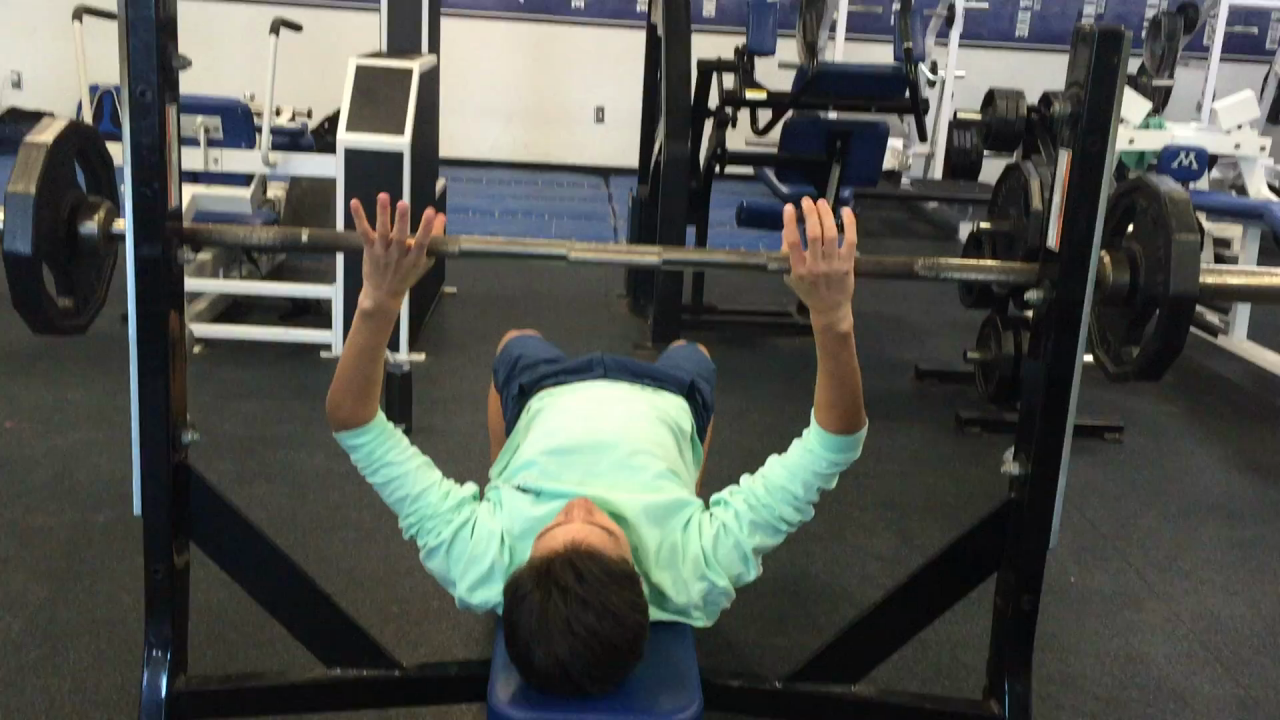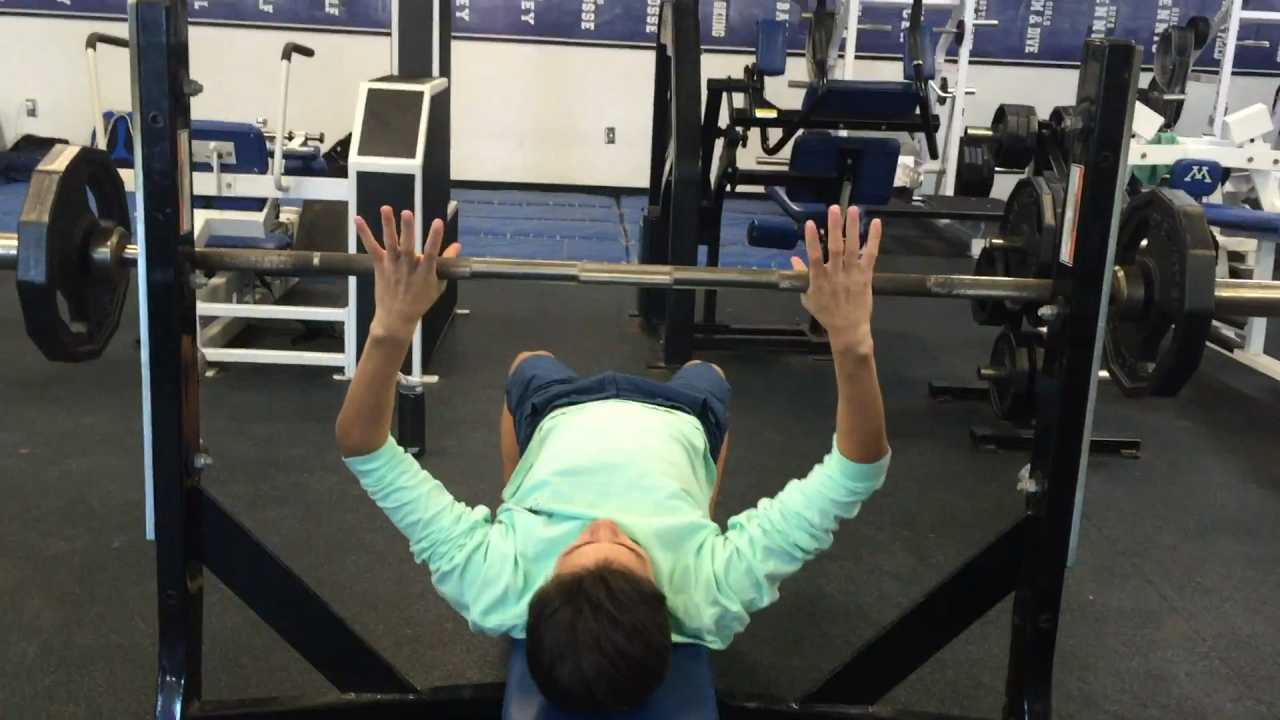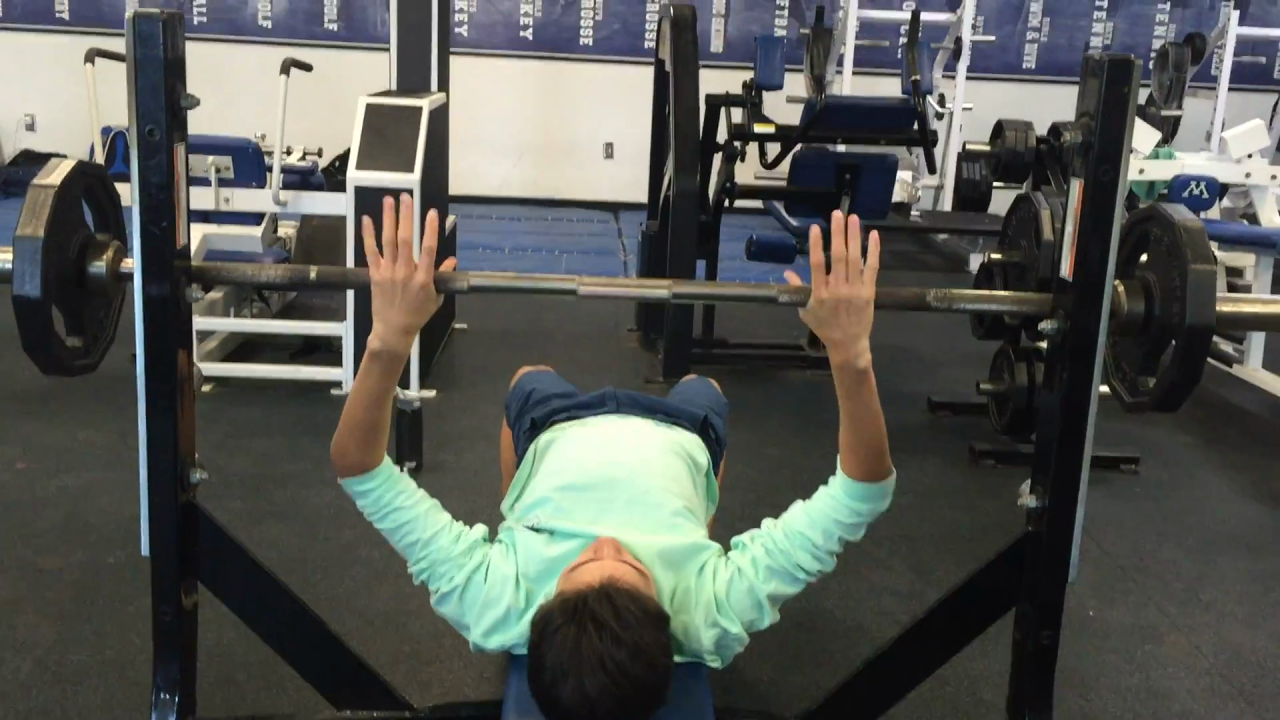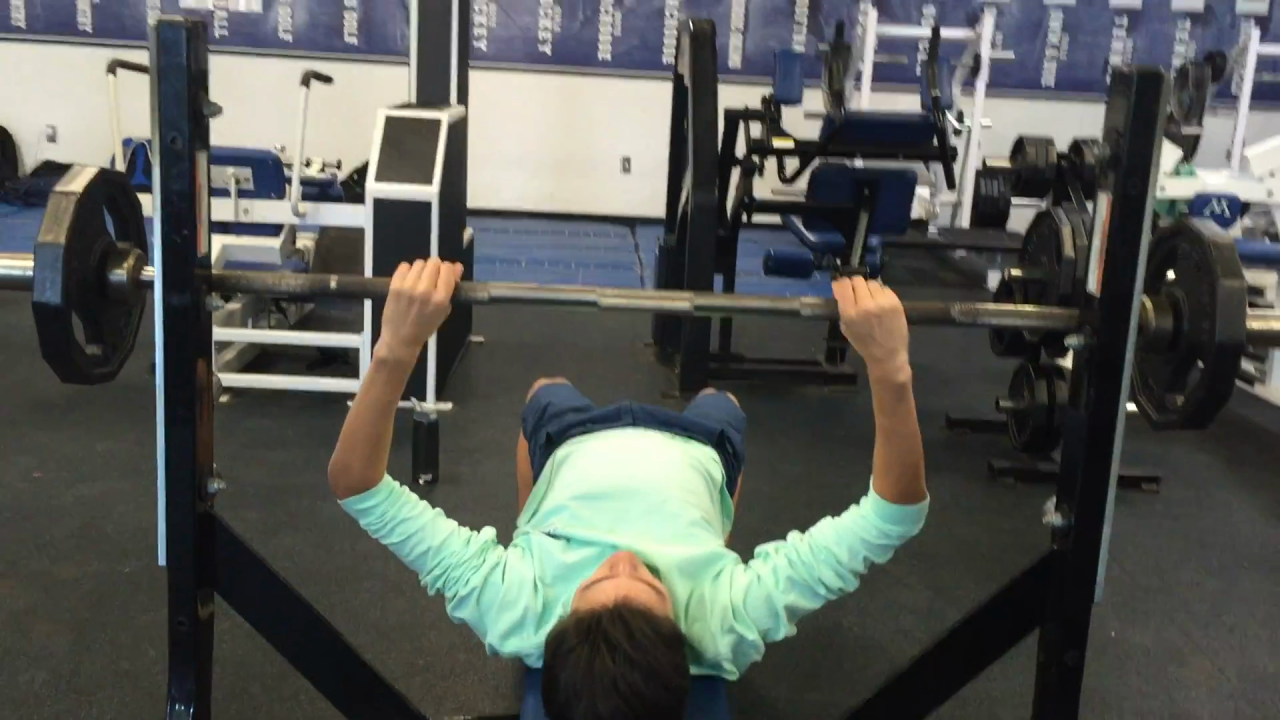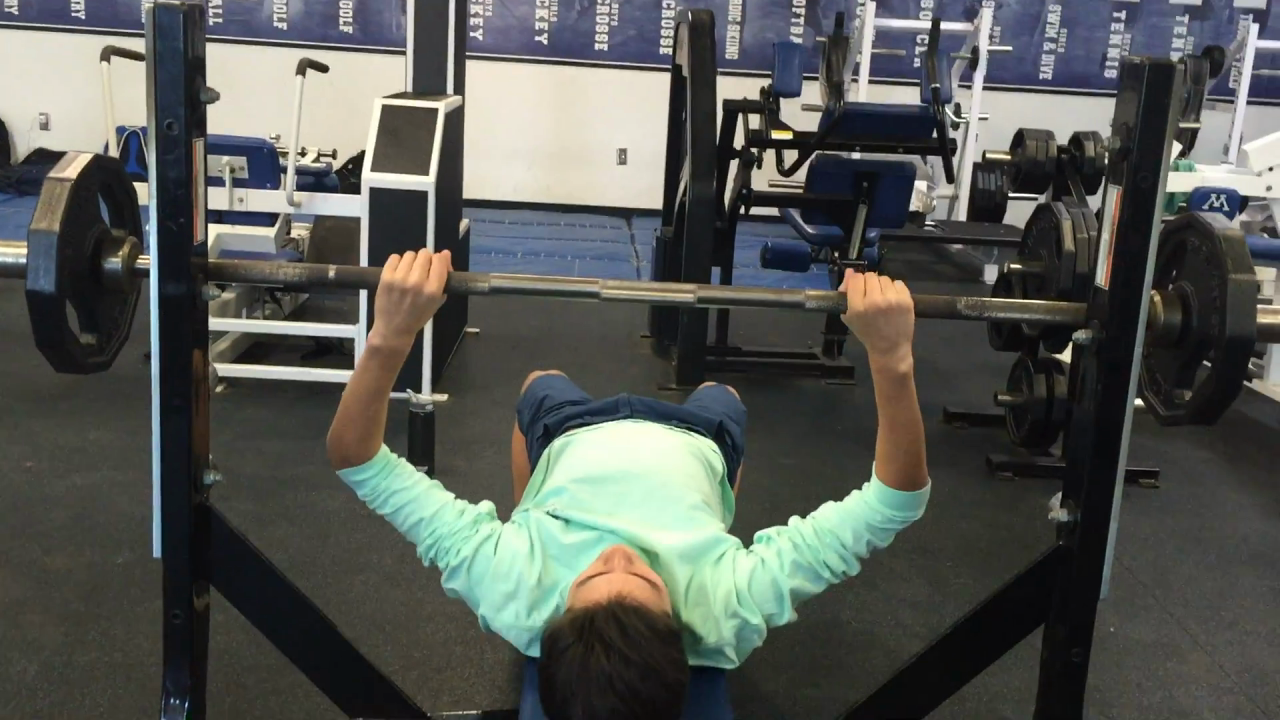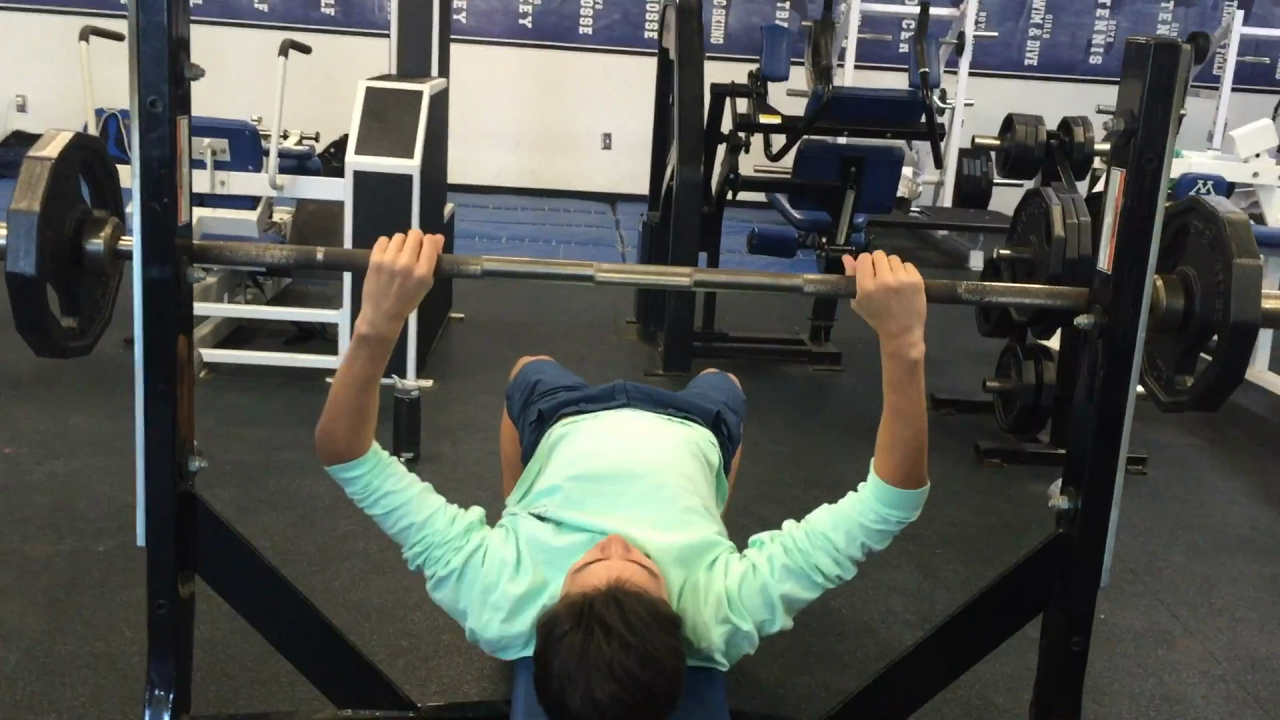
dt=0.3s
person 1, frame 1
left shoulder: (481, 563)
right shoulder: (693, 569)
left elbow: (355, 425)
right elbow: (832, 447)
left wrist: (378, 303)
right wrist: (832, 318)
left knee: (518, 342)
right knee: (689, 355)
person 1, frame 2
left shoulder: (497, 588)
right shoulder: (711, 593)
left elbow: (365, 449)
right elbow: (855, 471)
left wrist: (391, 327)
right wrist: (851, 339)
left knee: (531, 366)
right knee: (704, 375)
person 1, frame 3
left shoulder: (500, 607)
right shoulder: (710, 613)
left elbow: (359, 470)
right elbow: (864, 490)
left wrist: (388, 340)
right wrist: (848, 352)
left knee: (530, 381)
right knee: (702, 391)
person 1, frame 4
left shoulder: (516, 613)
right shoulder: (729, 620)
left elbow: (355, 486)
right elbow: (895, 515)
left wrist: (395, 347)
right wrist: (890, 367)
left knee: (550, 395)
right knee: (719, 405)
person 1, frame 5
left shoulder: (515, 597)
right shoulder: (727, 608)
left elbow: (359, 463)
right elbow: (894, 502)
left wrist: (389, 337)
right wrist: (891, 358)
left knee: (543, 384)
right knee: (721, 396)
person 1, frame 6
left shoulder: (501, 599)
right shoulder: (723, 610)
left elbow: (346, 455)
right elbow: (892, 500)
left wrist: (377, 323)
right wrist: (901, 342)
left knee: (533, 369)
right knee: (719, 384)
